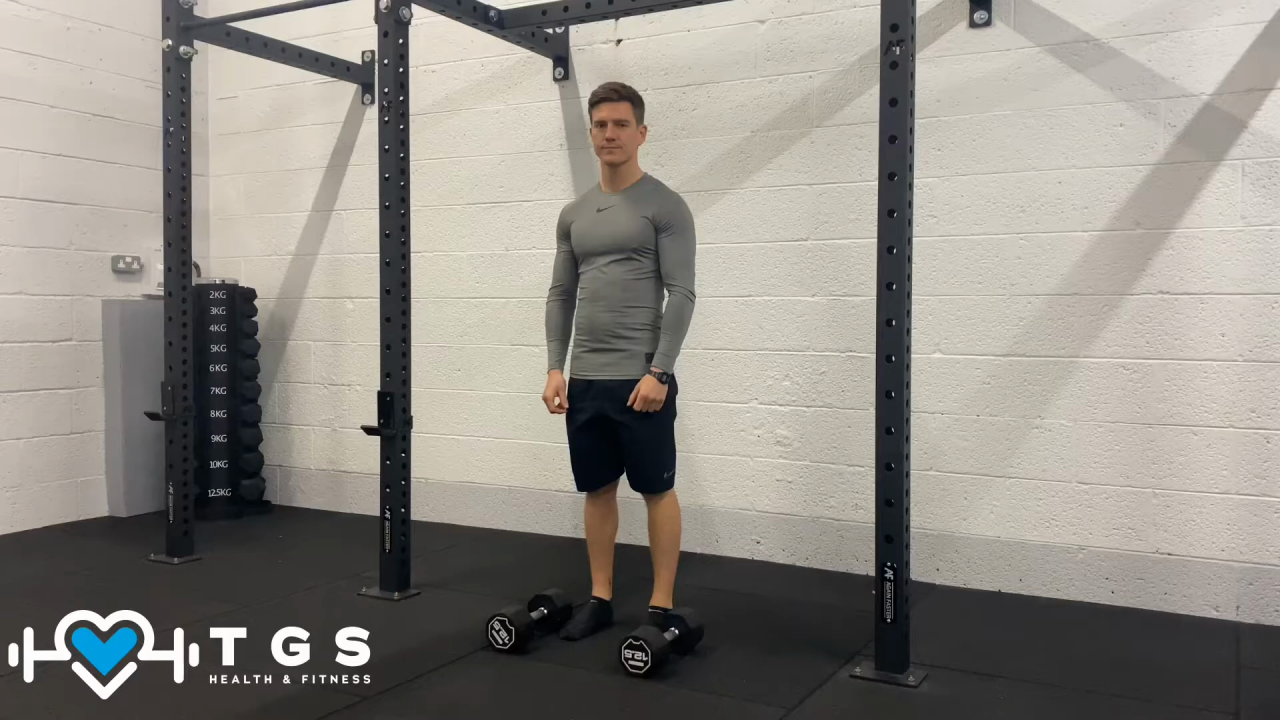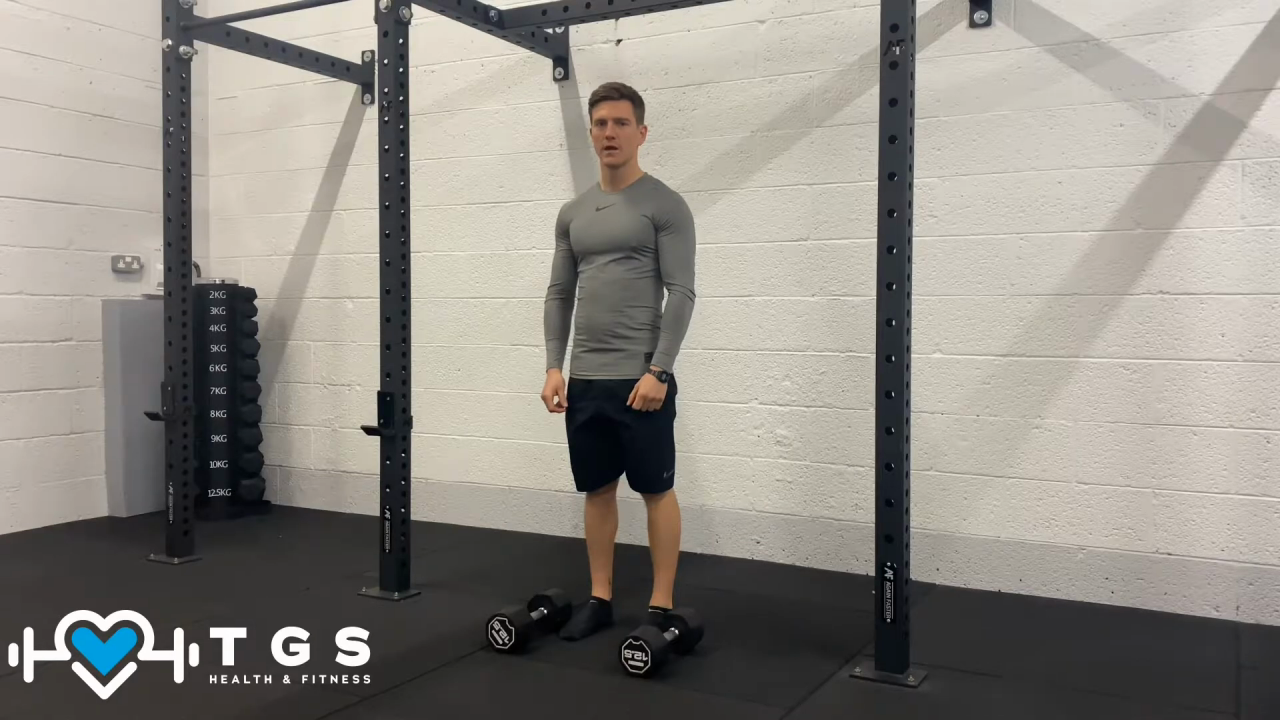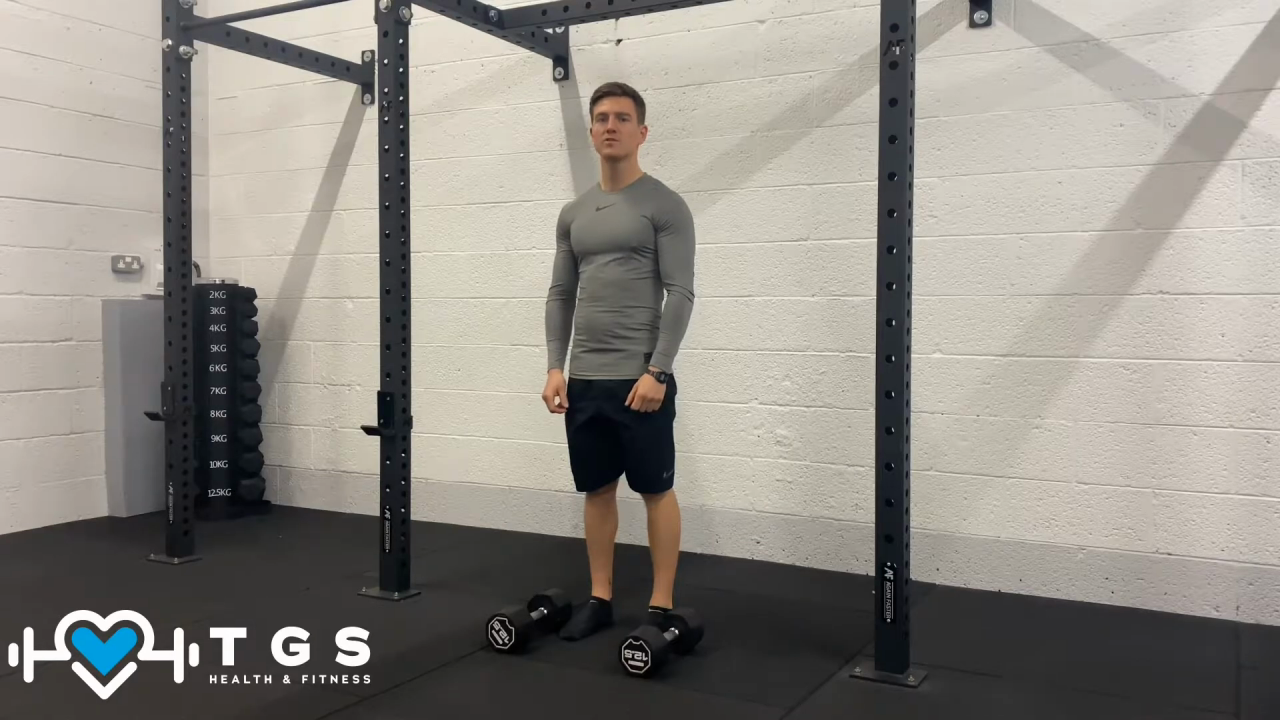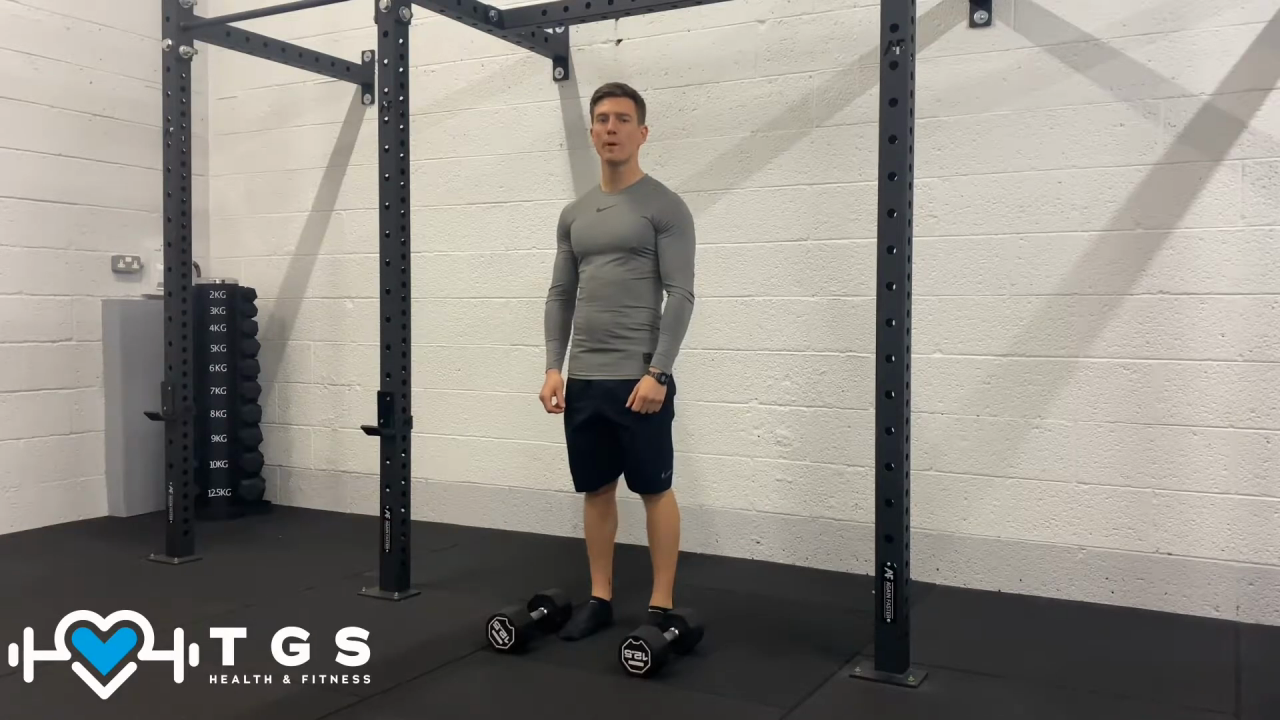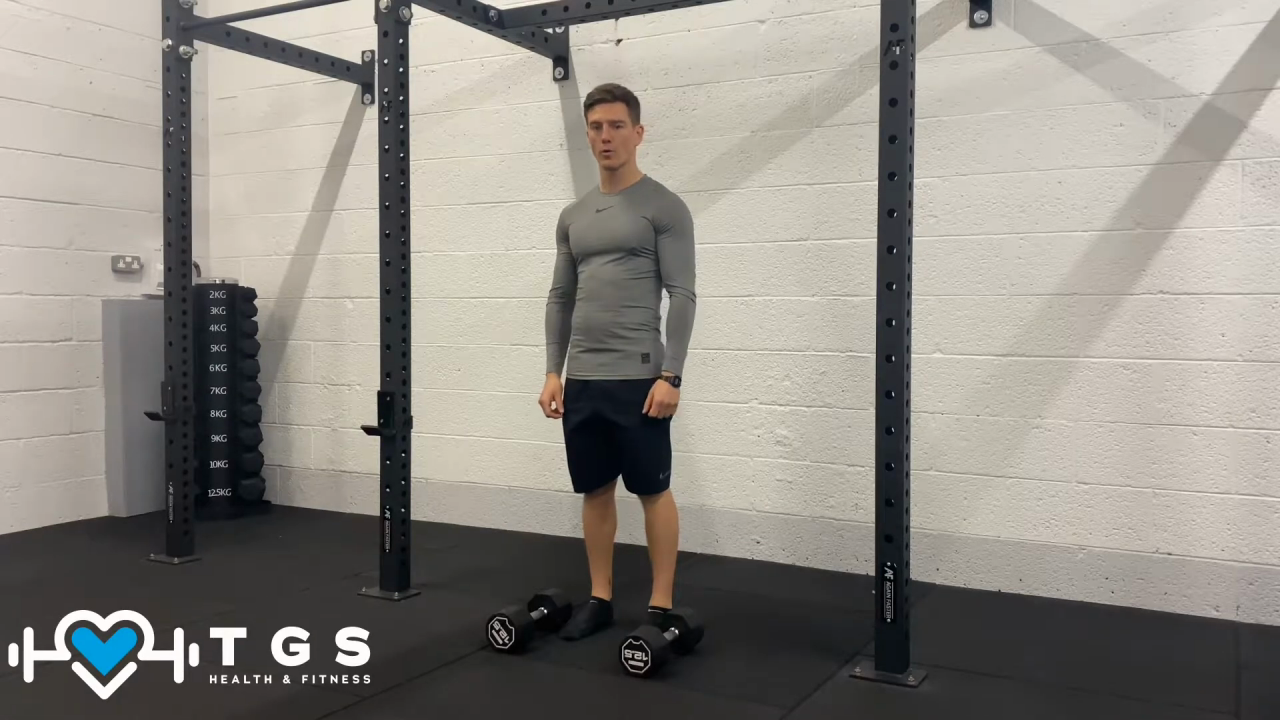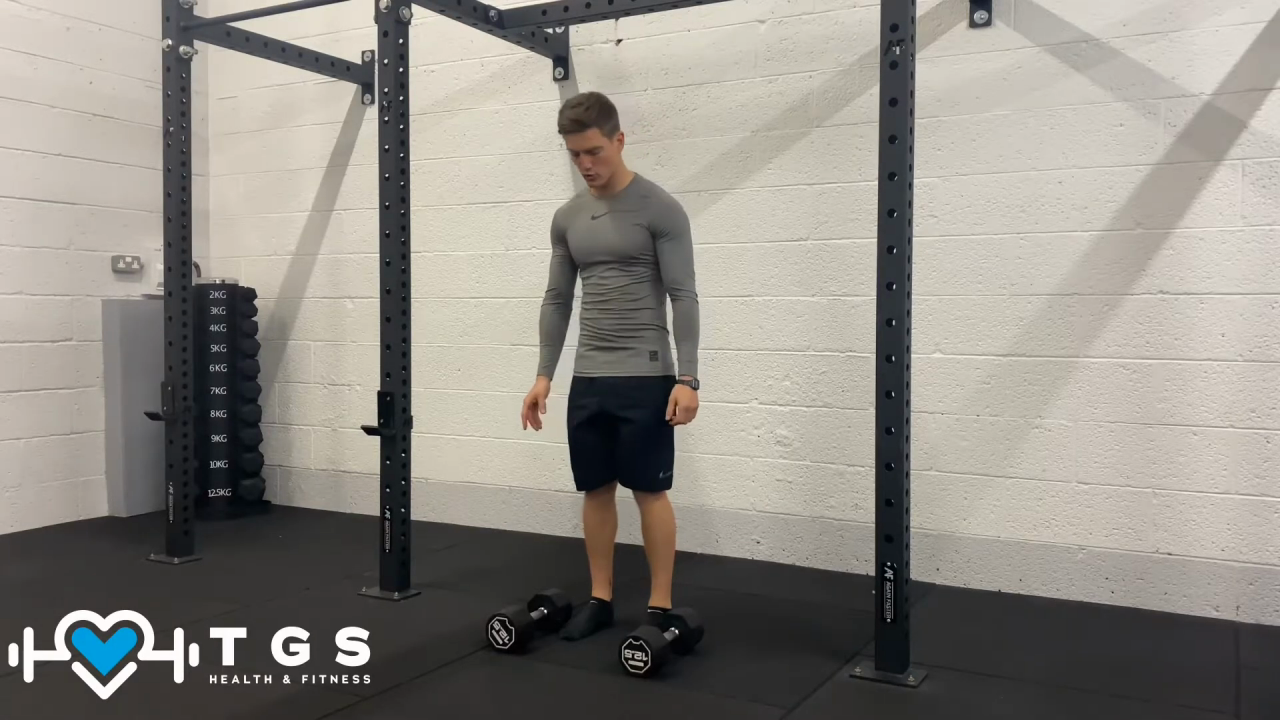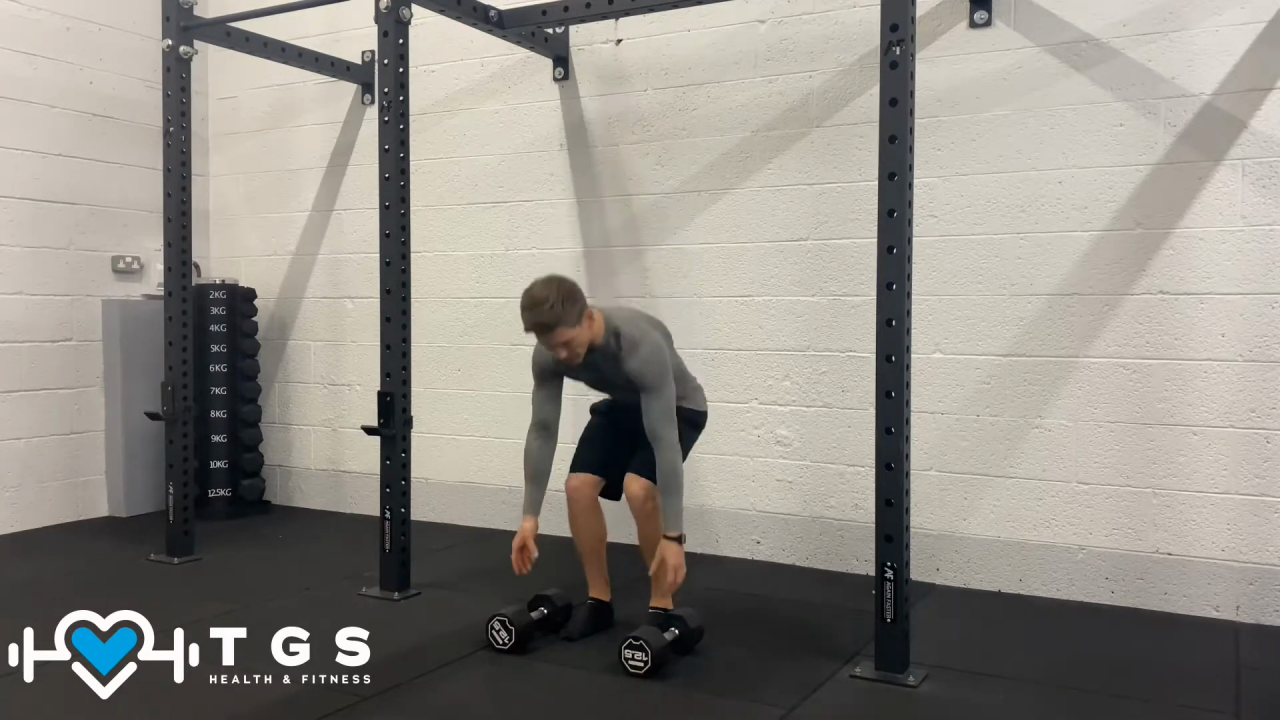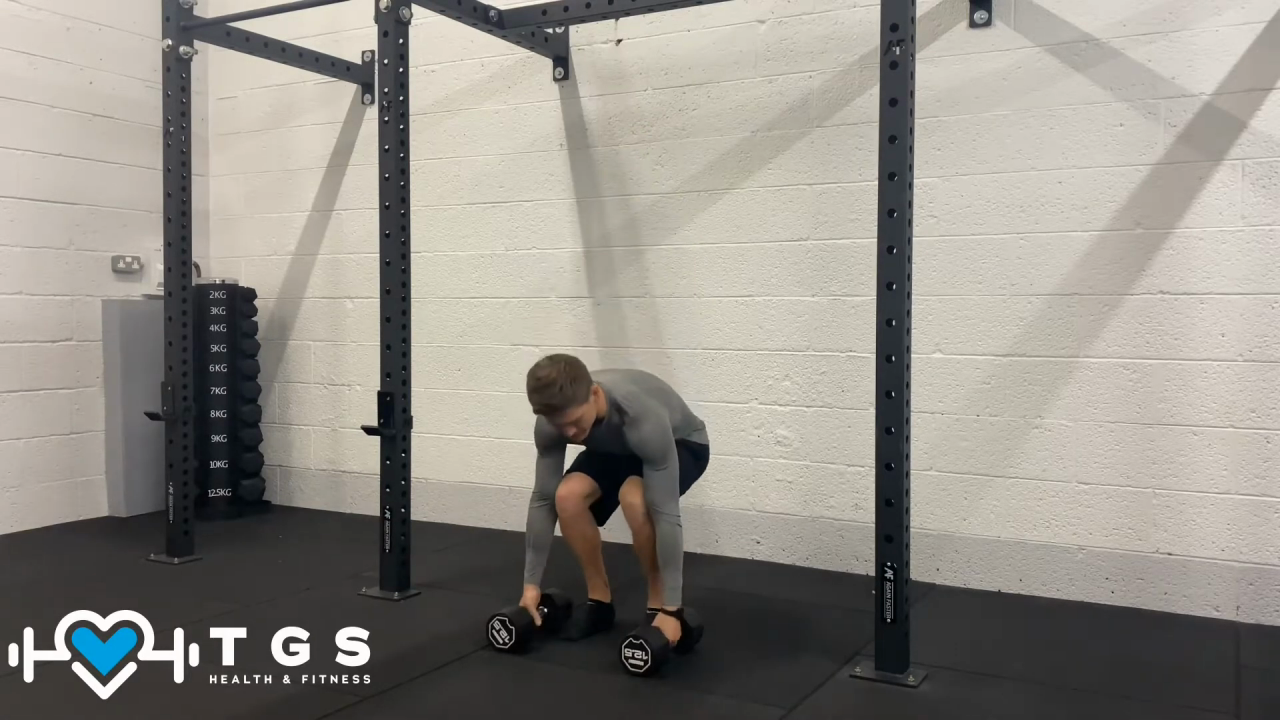
dt=0.5s
person 1, frame 1
left shoulder: (664, 206)
right shoulder: (574, 213)
left elbow: (681, 294)
right elbow: (560, 295)
left wrist: (659, 371)
right wrist: (555, 367)
left hip: (641, 377)
right hip: (585, 379)
left knee: (656, 489)
right knee: (597, 489)
left ankle: (661, 606)
right ankle: (600, 598)
person 1, frame 2
left shoulder: (665, 205)
right shoulder: (572, 212)
left elbow: (681, 293)
right elbow: (559, 294)
left wrist: (658, 370)
right wrist: (554, 366)
left hip: (640, 376)
right hip: (585, 378)
left knee: (655, 488)
right knee: (596, 488)
left ankle: (661, 606)
right ankle: (600, 598)
person 1, frame 3
left shoulder: (664, 205)
right shoulder: (573, 213)
left elbow: (679, 294)
right elbow: (560, 294)
left wrist: (657, 370)
right wrist: (555, 367)
left hip: (640, 377)
right hip: (584, 379)
left knee: (655, 489)
right knee: (596, 490)
left ankle: (661, 606)
right ankle: (600, 598)
person 1, frame 4
left shoulder: (665, 207)
right shoulder: (574, 214)
left elbow: (680, 295)
right elbow: (560, 295)
left wrist: (658, 372)
right wrist: (553, 367)
left hip: (640, 378)
right hip: (583, 380)
left knee: (654, 490)
right knee: (596, 490)
left ankle: (661, 606)
right ankle: (600, 598)
person 1, frame 5
left shoulder: (664, 207)
right shoulder: (573, 215)
left elbow: (682, 296)
right elbow: (560, 298)
left wrist: (670, 375)
right wrist: (553, 371)
left hip: (639, 378)
right hip: (582, 380)
left knee: (652, 491)
right knee: (595, 491)
left ankle: (661, 606)
right ankle: (600, 598)
person 1, frame 6
left shoulder: (660, 209)
right shoulder: (567, 218)
left elbow: (684, 296)
right elbow: (558, 299)
left wrist: (687, 378)
right wrist: (544, 375)
left hip: (647, 377)
right hip: (588, 378)
left knee: (648, 490)
right knee: (595, 490)
left ankle: (660, 607)
right ankle: (600, 598)
person 1, frame 7
left shoulder: (642, 346)
right shoulder: (549, 354)
left elbow: (664, 442)
right elbow: (542, 431)
left wrist: (673, 536)
right wrist: (529, 517)
left hip: (678, 408)
right hip: (620, 405)
left knee: (639, 487)
right knee: (579, 486)
left ankle: (661, 608)
right ankle: (598, 601)
person 1, frame 8
left shoulder: (644, 419)
right shoulder: (551, 423)
left elbow: (665, 516)
right elbow: (543, 500)
left wrist: (669, 611)
right wrist: (531, 585)
left hip: (682, 444)
left knee: (634, 499)
right knee: (568, 497)
left ankle: (657, 608)
right ankle: (599, 601)
